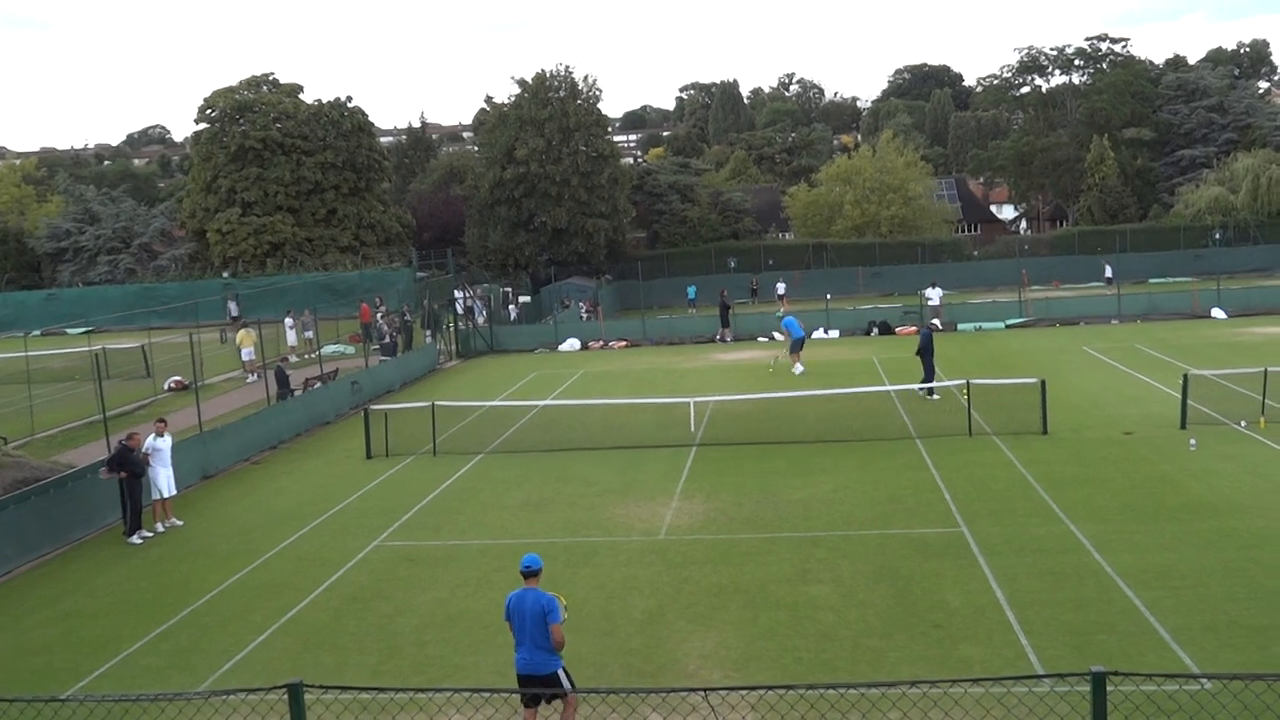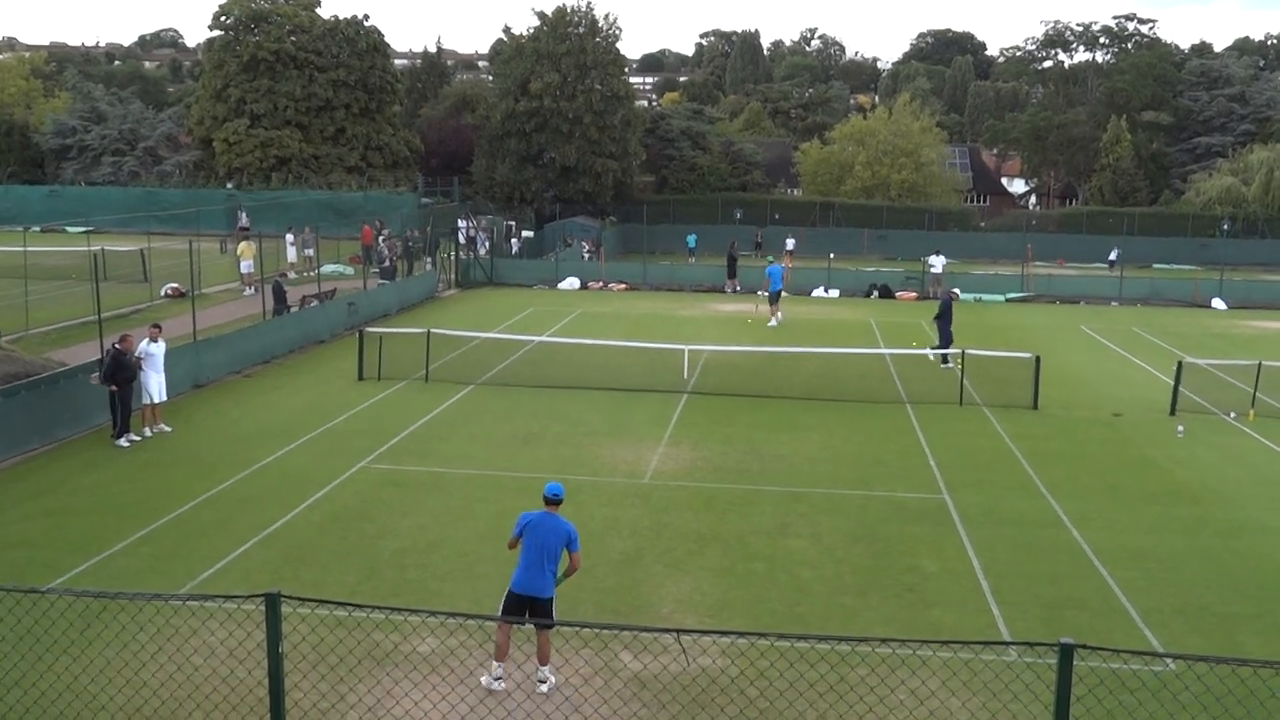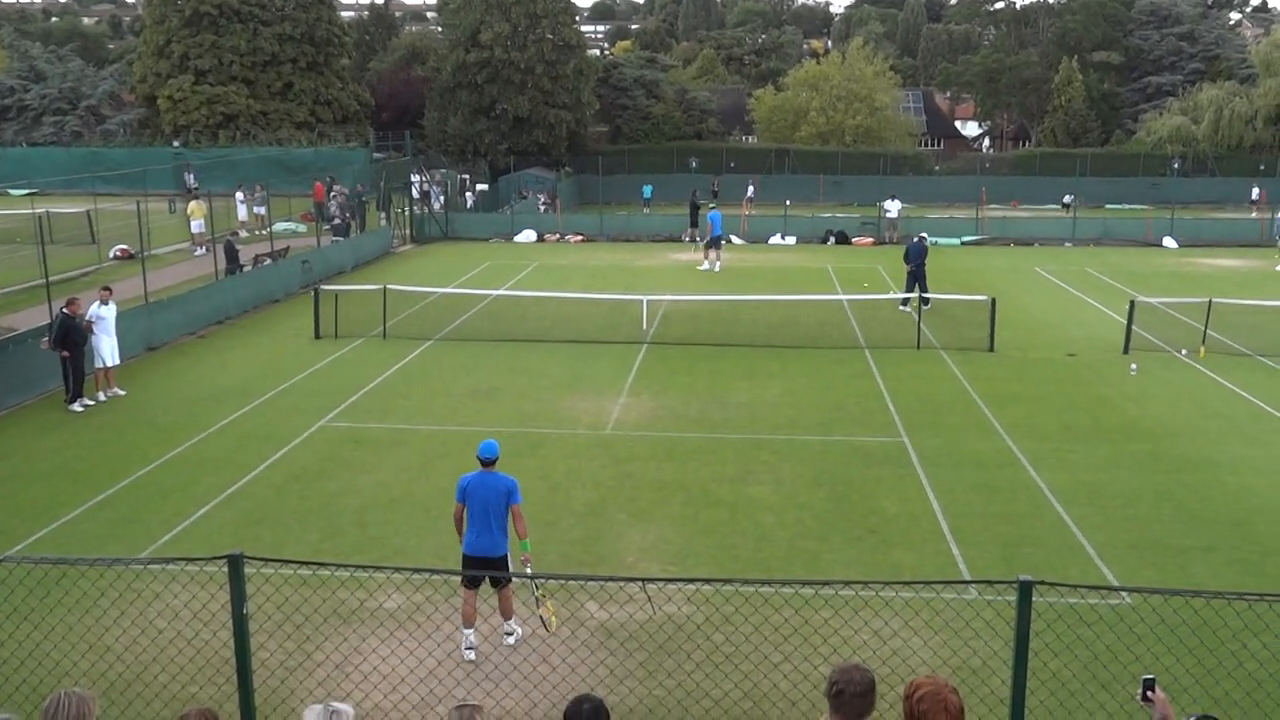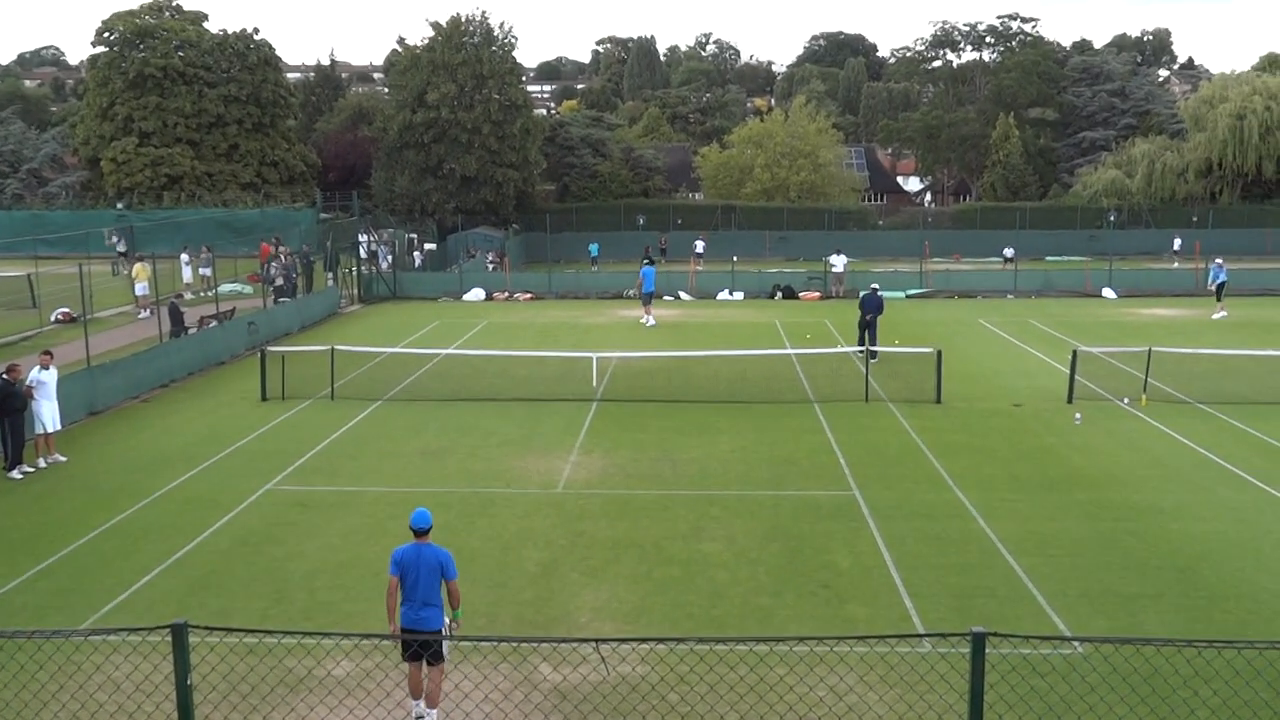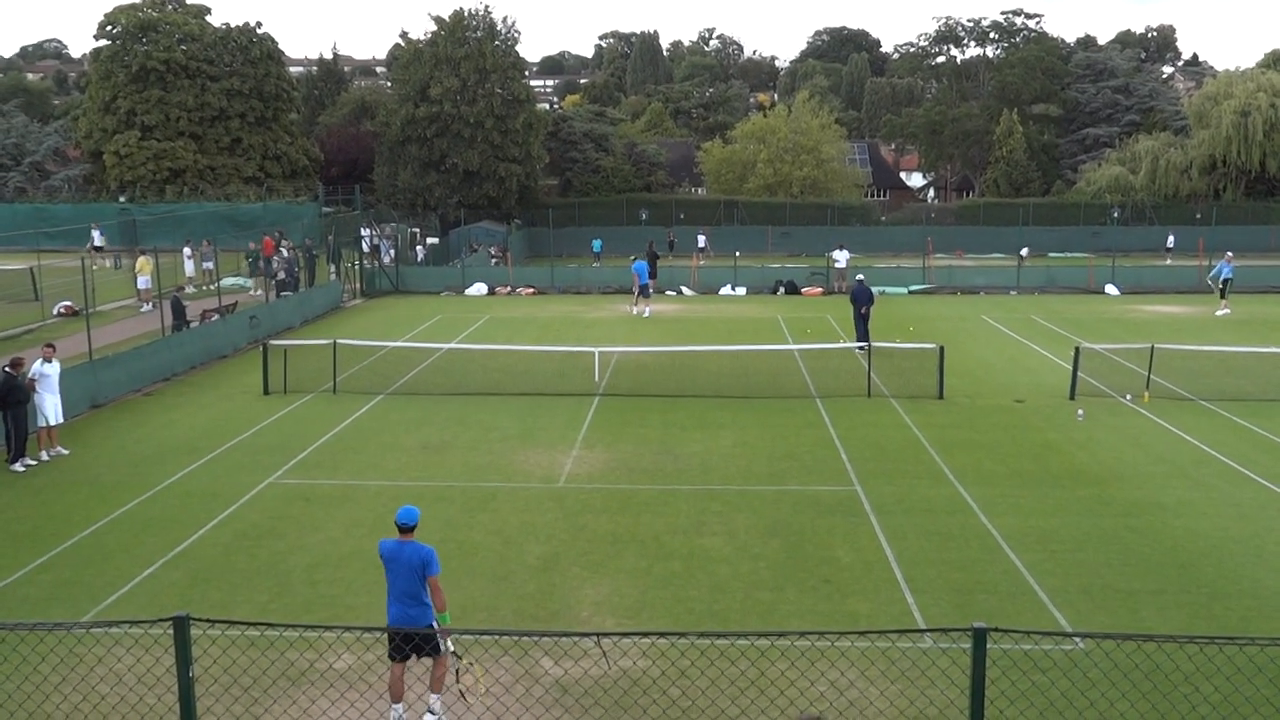
dt=0.7s
person 1, frame 1
left shoulder: (511, 599)
right shoulder: (548, 601)
right elbow: (558, 638)
right wrist: (557, 652)
left hip: (523, 666)
right hip: (548, 665)
right knee: (570, 701)
person 1, frame 2
left shoulder: (527, 518)
right shoulder: (568, 529)
left elbow: (511, 545)
right elbow: (576, 564)
right wrist: (560, 579)
left hip: (519, 586)
right hip: (545, 591)
left knee: (503, 628)
right knee: (543, 635)
left ankle: (497, 676)
right ankle: (543, 679)
person 1, frame 3
left shoulder: (465, 481)
right shoulder: (509, 483)
left elbow: (457, 515)
right elbow: (517, 517)
left wrist: (461, 536)
right wrist: (525, 547)
left hip: (472, 548)
right hip: (498, 548)
left knee: (469, 595)
right knee: (504, 590)
left ankle: (468, 645)
right ankle: (510, 631)
person 1, frame 4
left shoulder: (399, 554)
right shoulder: (443, 555)
left elbow: (392, 590)
right elbow: (453, 591)
left wrist: (392, 622)
right wrist: (456, 616)
left hip: (408, 622)
right hip: (433, 623)
left knee: (414, 668)
right knee: (435, 671)
person 1, frame 5
left shoulder: (384, 547)
right shoulder: (426, 552)
right elbow: (435, 589)
right wrist: (444, 621)
left hip: (395, 621)
right hip: (422, 620)
left knee: (397, 668)
right knee: (441, 660)
